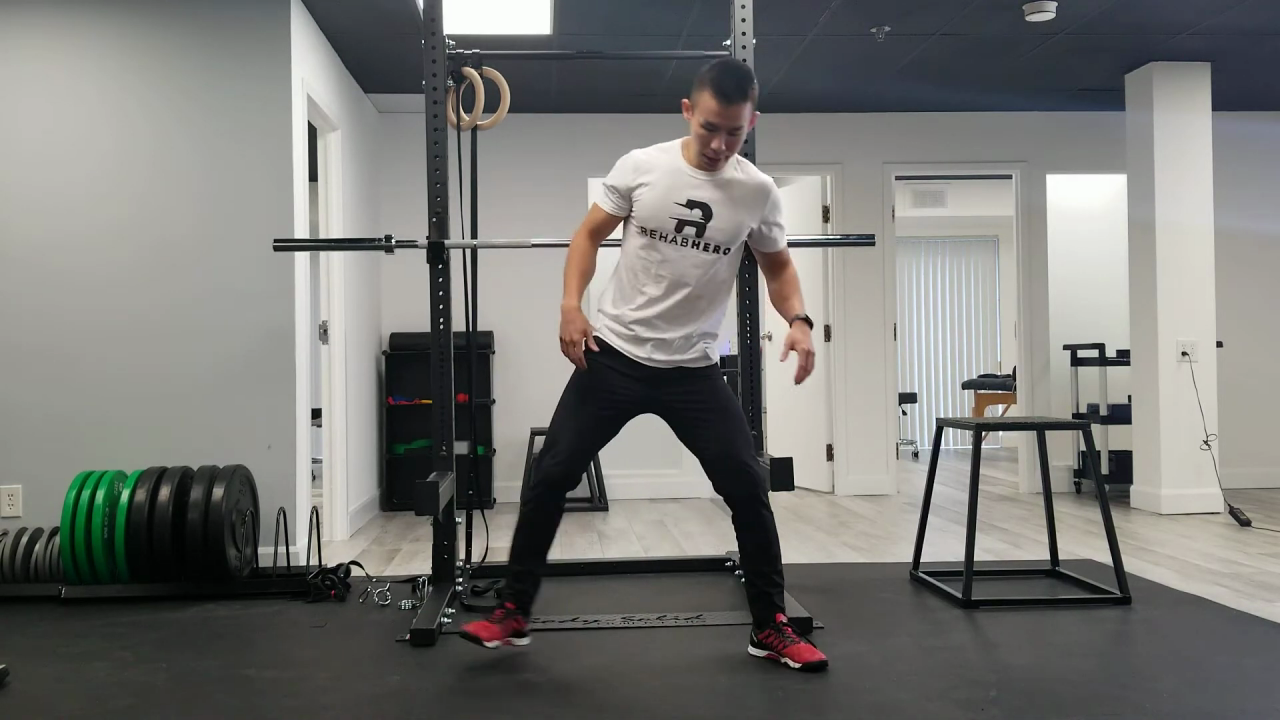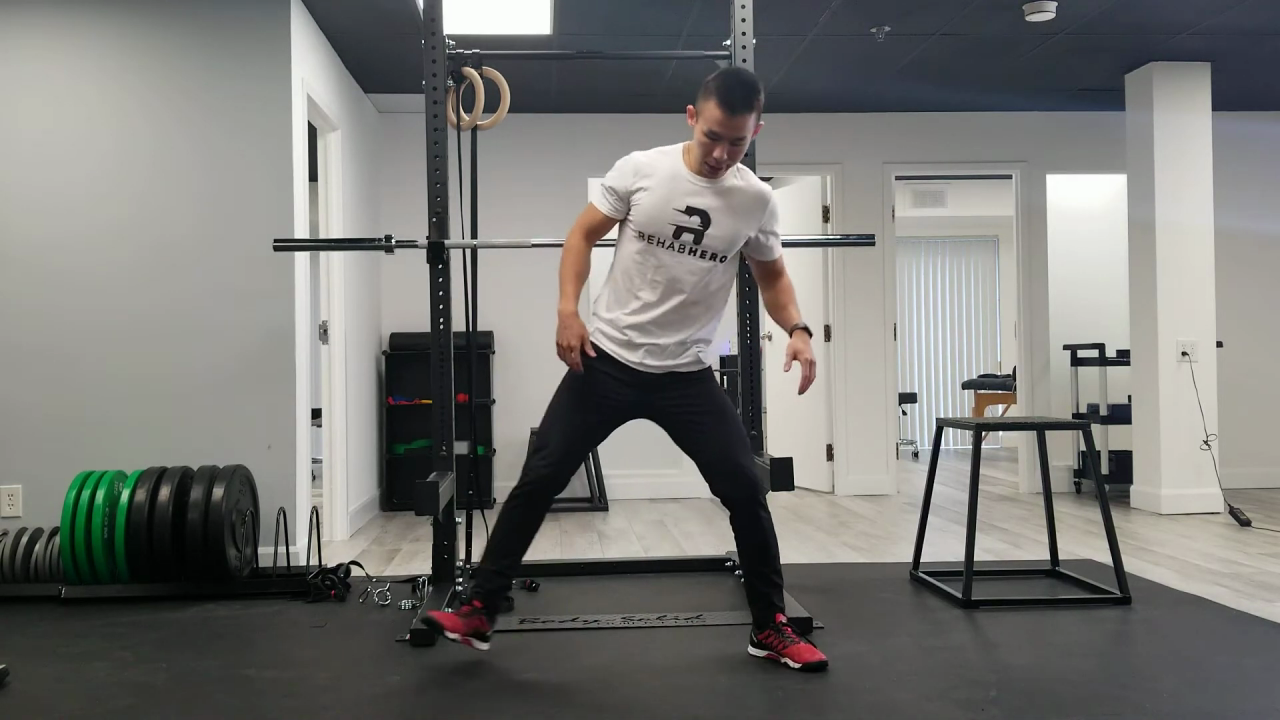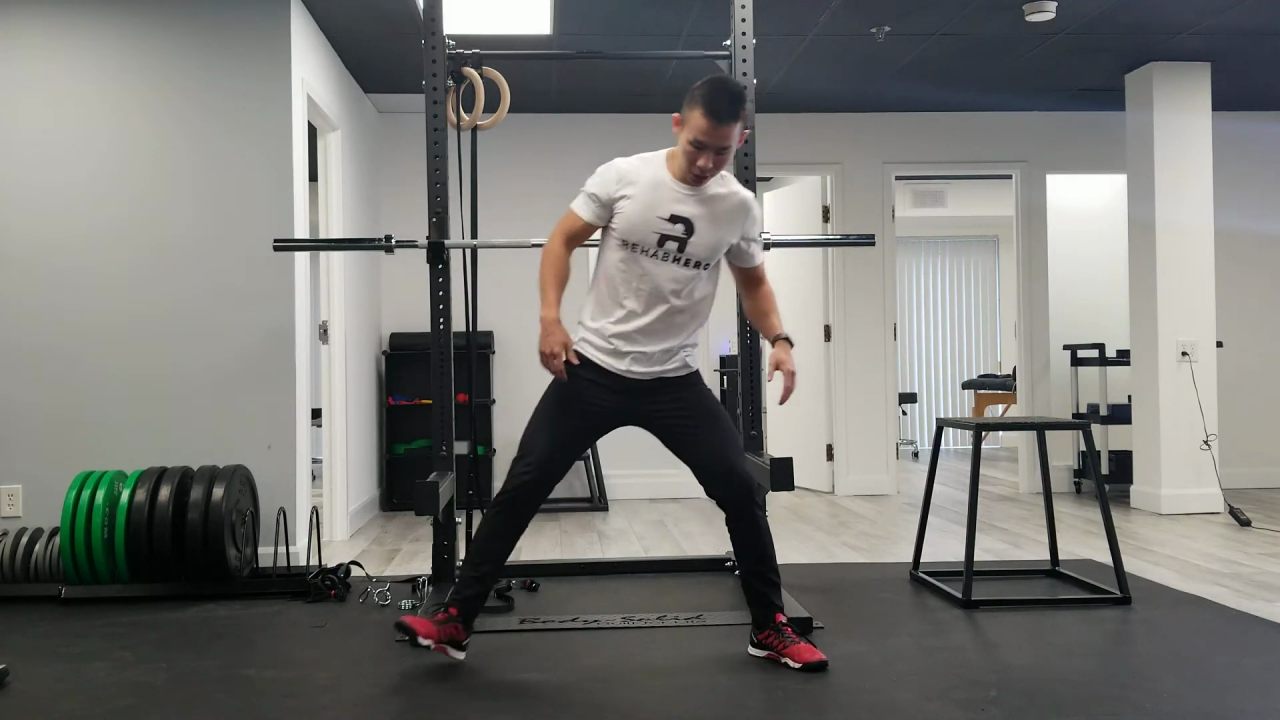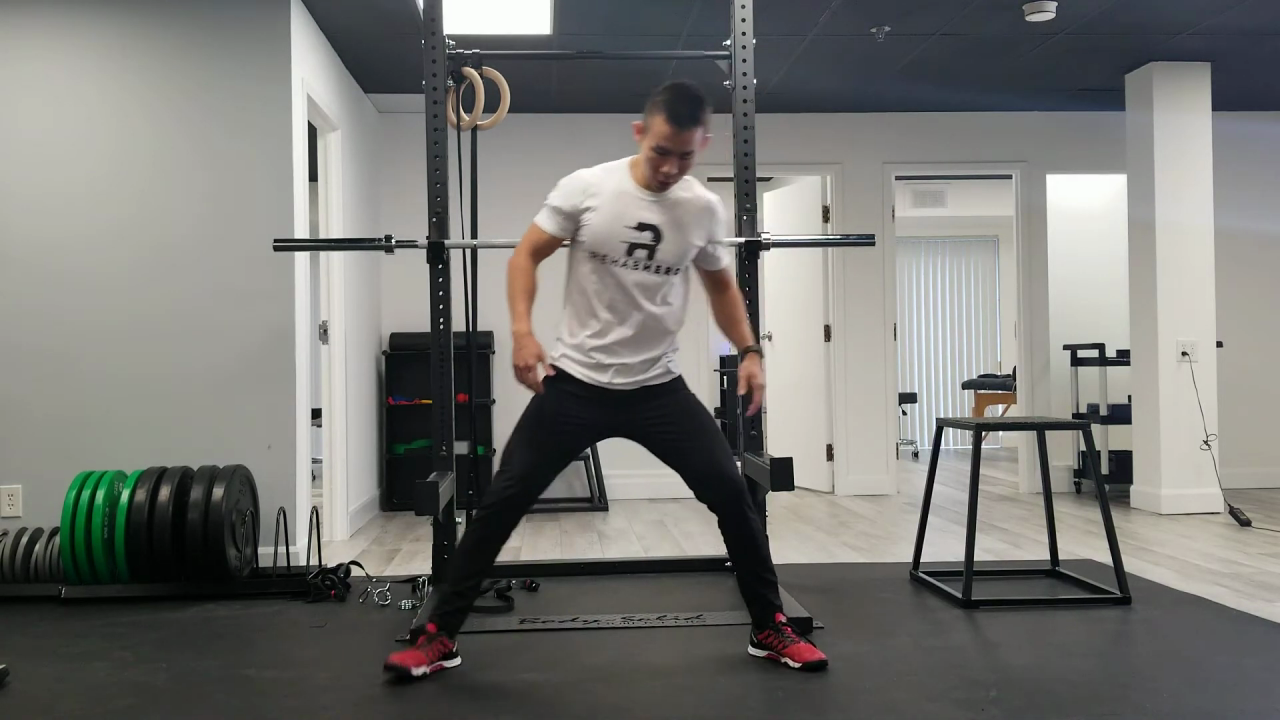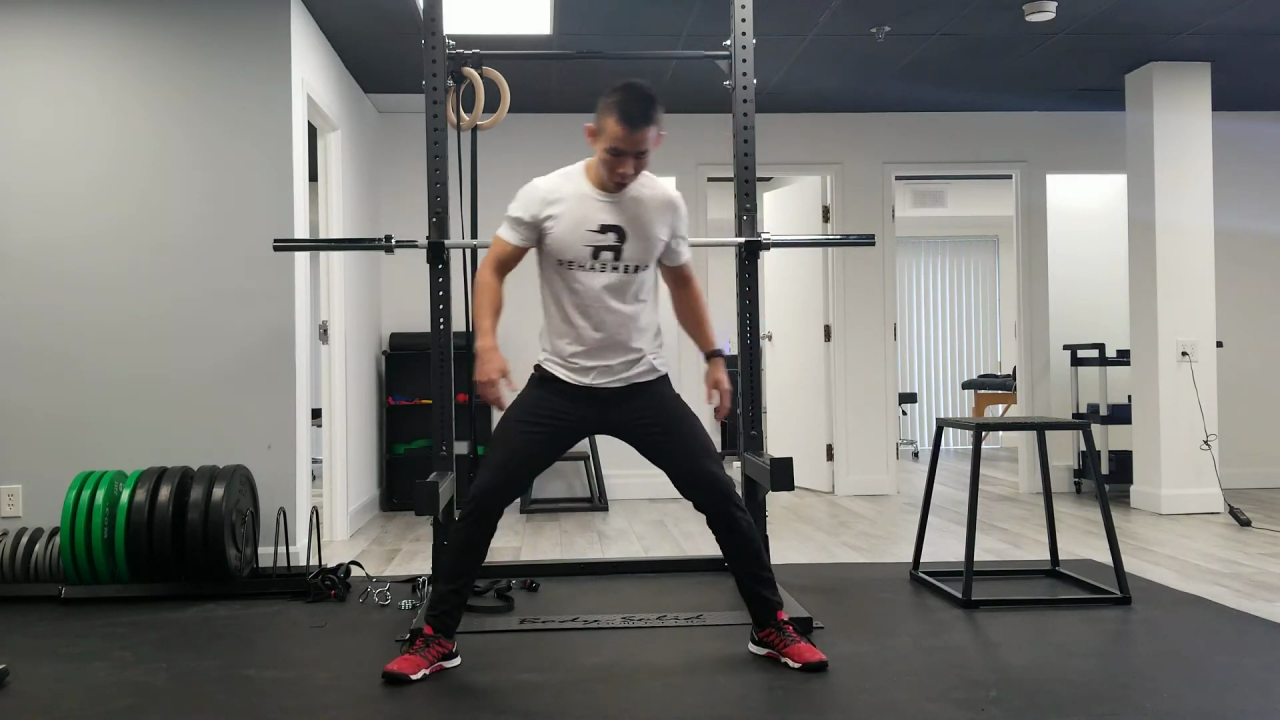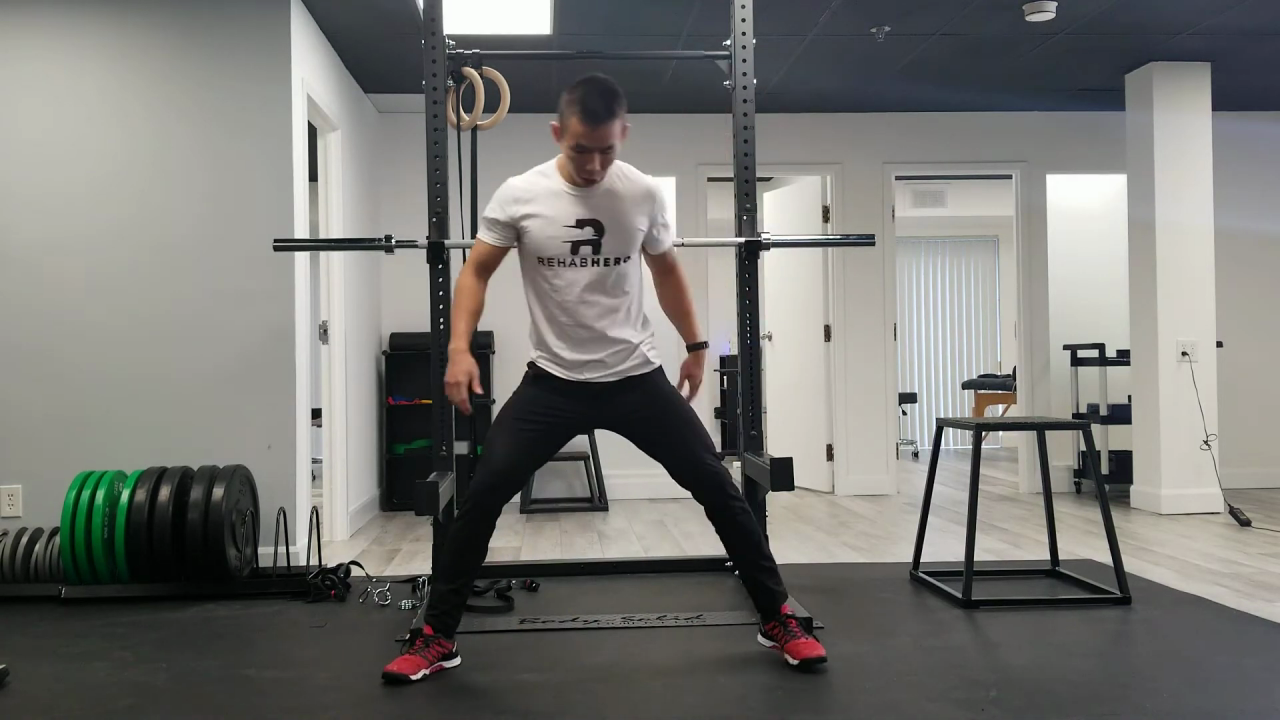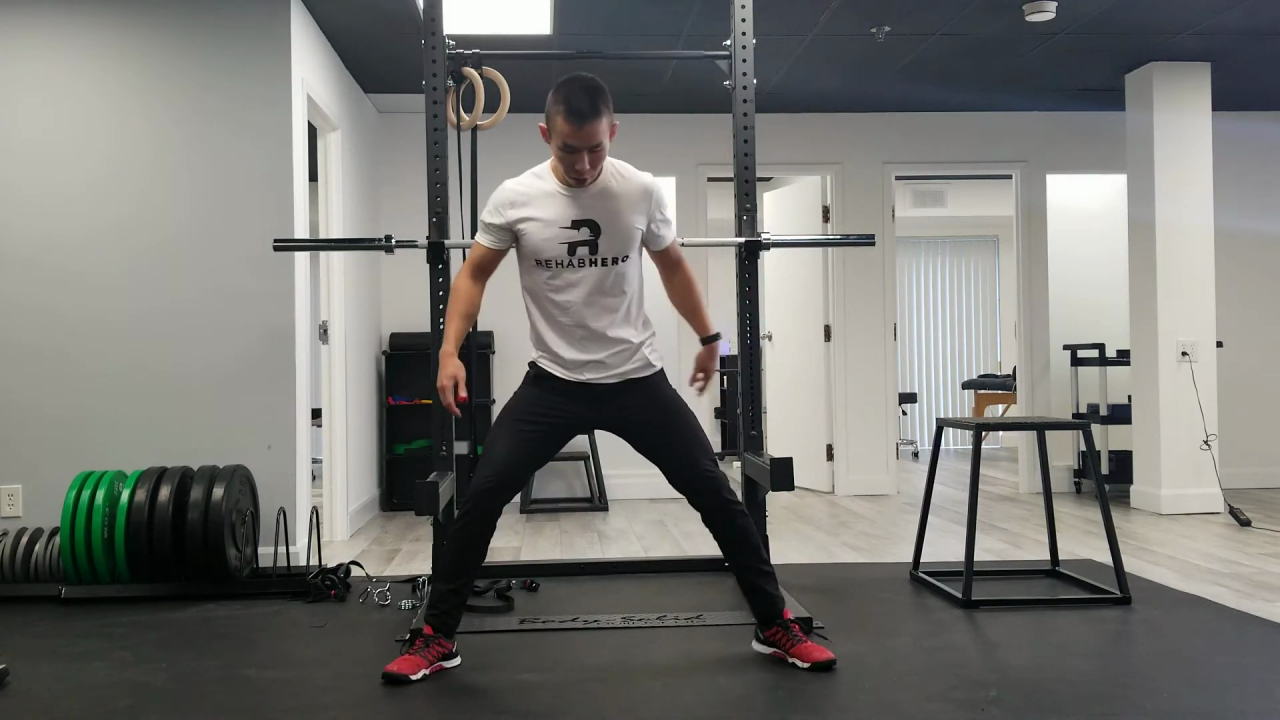
dt=0.1s
person 1, frame 1
left shoulder: (759, 192)
right shoulder: (640, 166)
left elbow: (778, 266)
right elbow: (588, 236)
left wrist: (799, 320)
right wrist: (572, 305)
left hip: (692, 367)
right hip: (615, 355)
left knee: (747, 488)
right knee: (551, 477)
left ankle: (772, 627)
right ankle: (512, 611)
person 1, frame 2
left shoulder: (757, 199)
right shoulder: (638, 169)
left elbow: (772, 275)
right elbow: (582, 236)
left wrist: (798, 329)
right wrist: (567, 308)
left hip: (687, 373)
right hip: (609, 360)
left knee: (745, 489)
right knee: (540, 478)
left ankle: (770, 627)
right ankle: (480, 610)
person 1, frame 3
left shoulder: (739, 207)
right shoulder: (619, 178)
left elbow: (753, 282)
right elbow: (561, 243)
left wrist: (778, 340)
right wrist: (550, 316)
left hip: (674, 378)
right hip: (595, 369)
left knee: (740, 491)
right knee: (523, 487)
left ankle: (770, 628)
right ankle: (454, 620)
person 1, frame 4
left shoulder: (705, 209)
right shoulder: (584, 188)
left elbow: (721, 285)
right elbow: (526, 255)
left wrist: (749, 352)
right wrist: (522, 330)
left hip: (657, 387)
right hip: (575, 381)
left knee: (729, 492)
right knee: (505, 498)
left ankle: (769, 627)
right ankle: (439, 634)
person 1, frame 5
left shoulder: (666, 203)
right shoulder: (542, 196)
left elbow: (682, 282)
right elbow: (492, 270)
left wrist: (713, 356)
right wrist: (485, 343)
left hip: (642, 385)
right hip: (560, 384)
left knee: (717, 494)
right knee: (485, 497)
left ankle: (772, 627)
right ankle: (437, 636)
person 1, frame 6
left shoulder: (644, 193)
right shoulder: (519, 195)
left elbow: (666, 270)
right elbow: (475, 270)
left wrist: (696, 345)
right wrist: (460, 346)
left hip: (636, 377)
right hip: (554, 379)
left knee: (715, 485)
right knee: (483, 494)
left ankle: (778, 620)
right ankle: (437, 636)
person 1, frame 7
left shoulder: (640, 191)
right shoulder: (514, 197)
left elbow: (672, 267)
right elbow: (473, 274)
left wrist: (709, 339)
right wrist: (450, 350)
left hip: (635, 379)
right hip: (553, 382)
left knee: (713, 493)
right knee: (482, 496)
left ankle: (776, 626)
right ankle: (435, 637)
